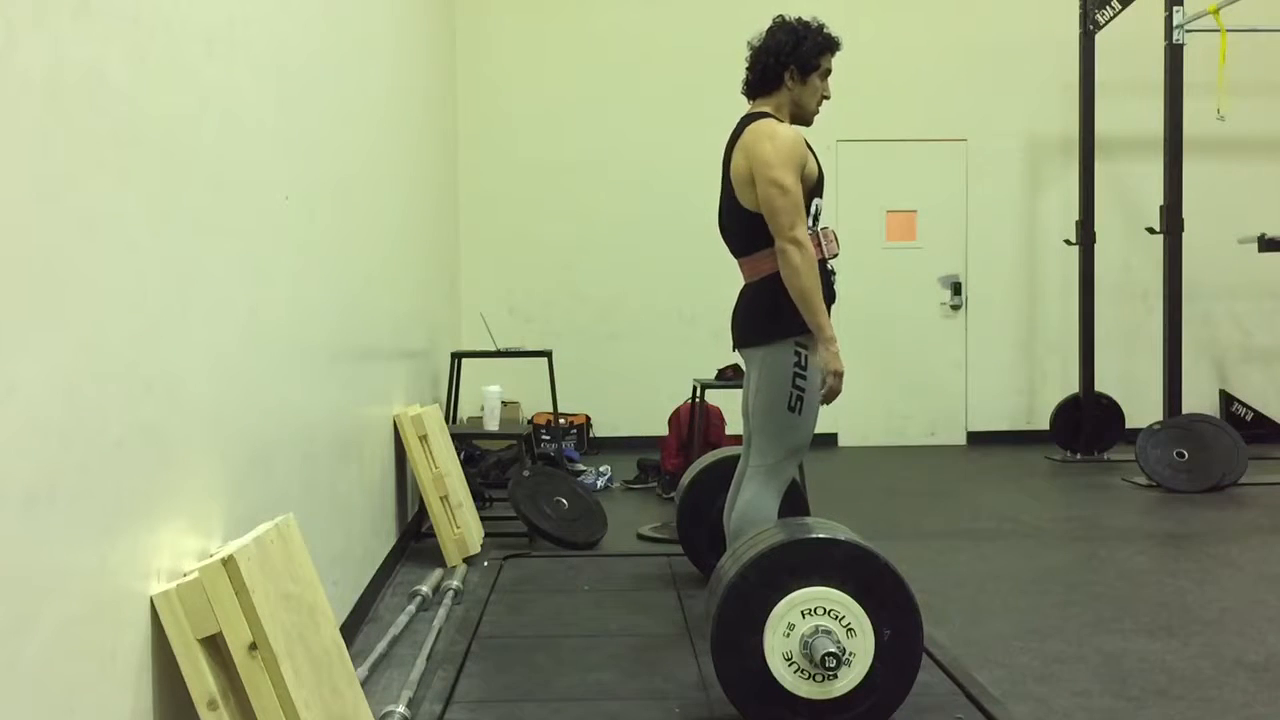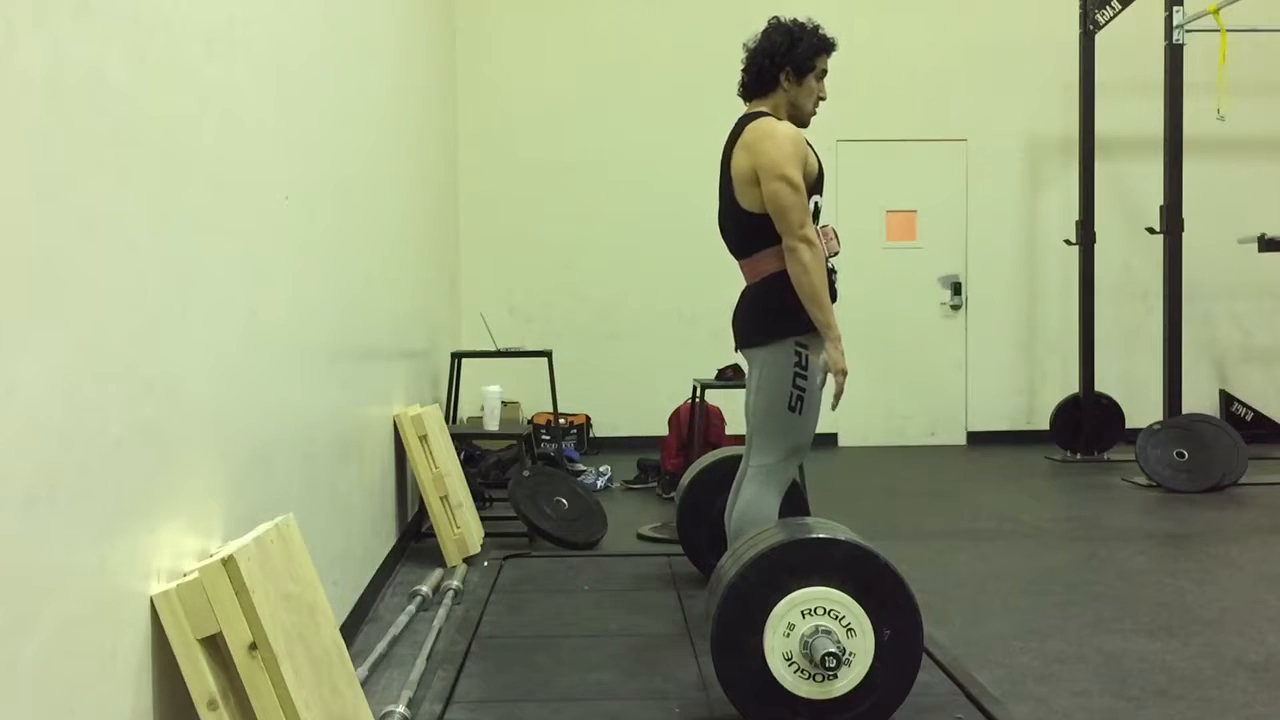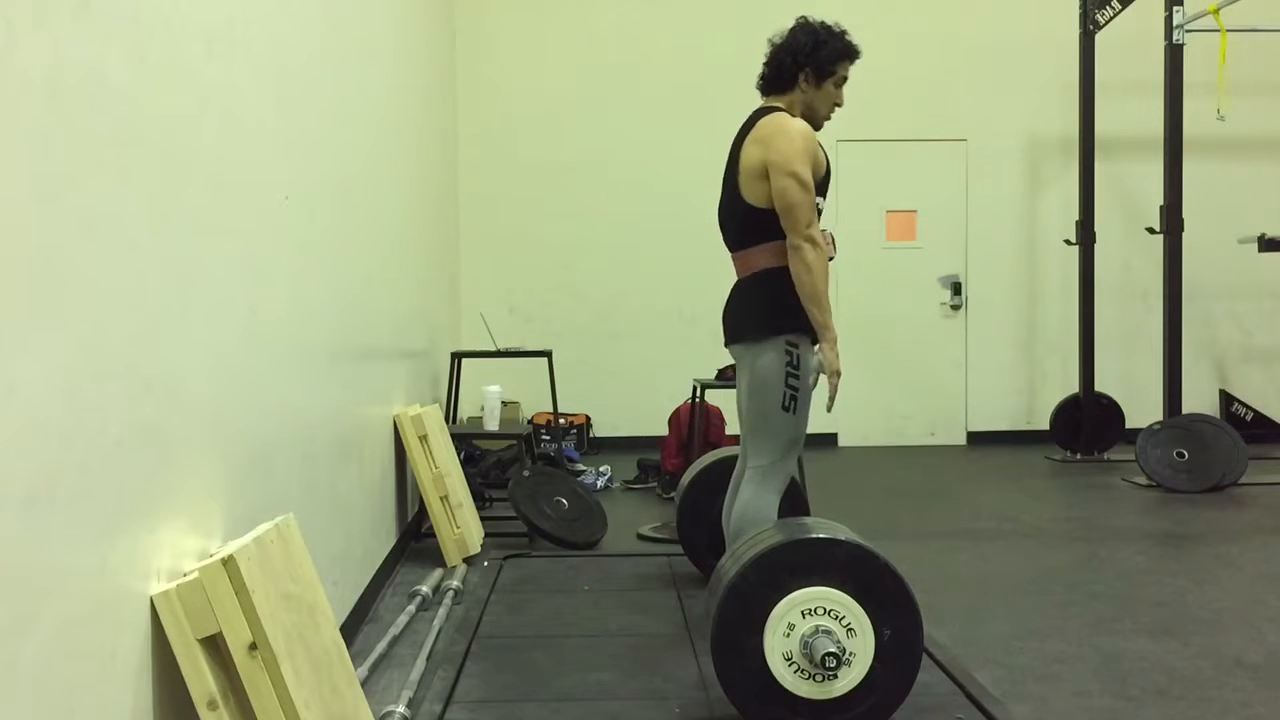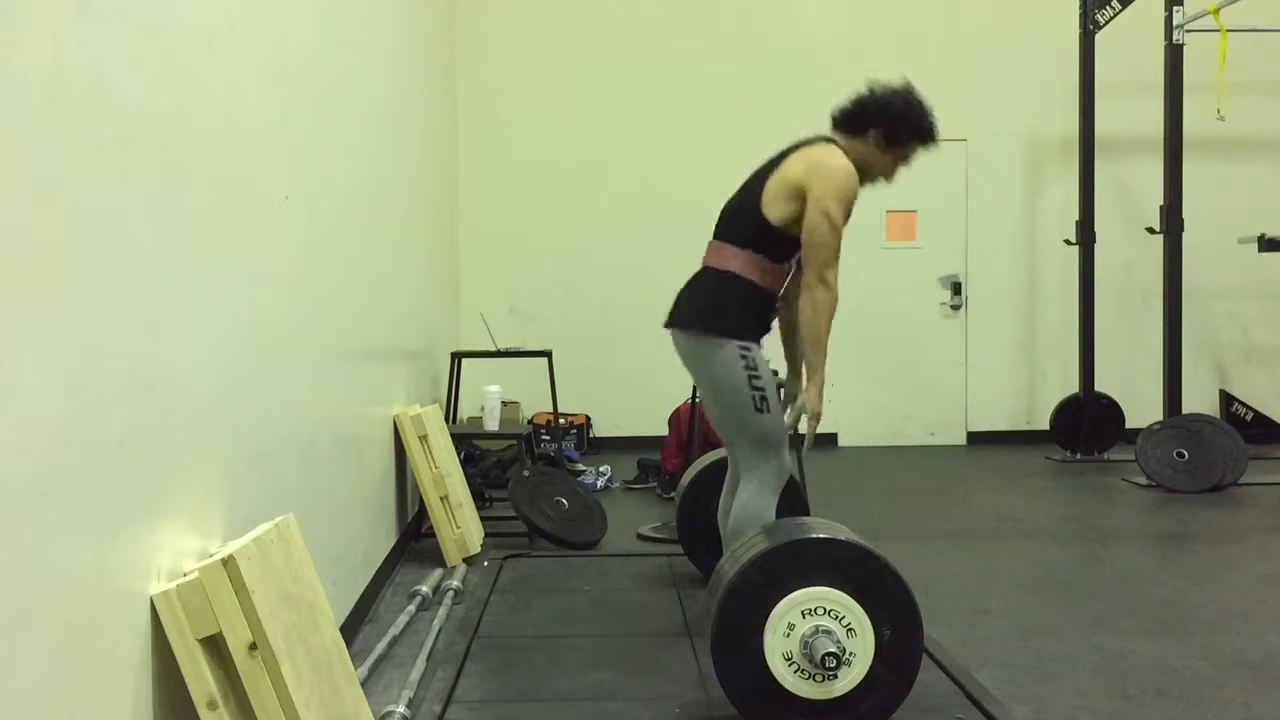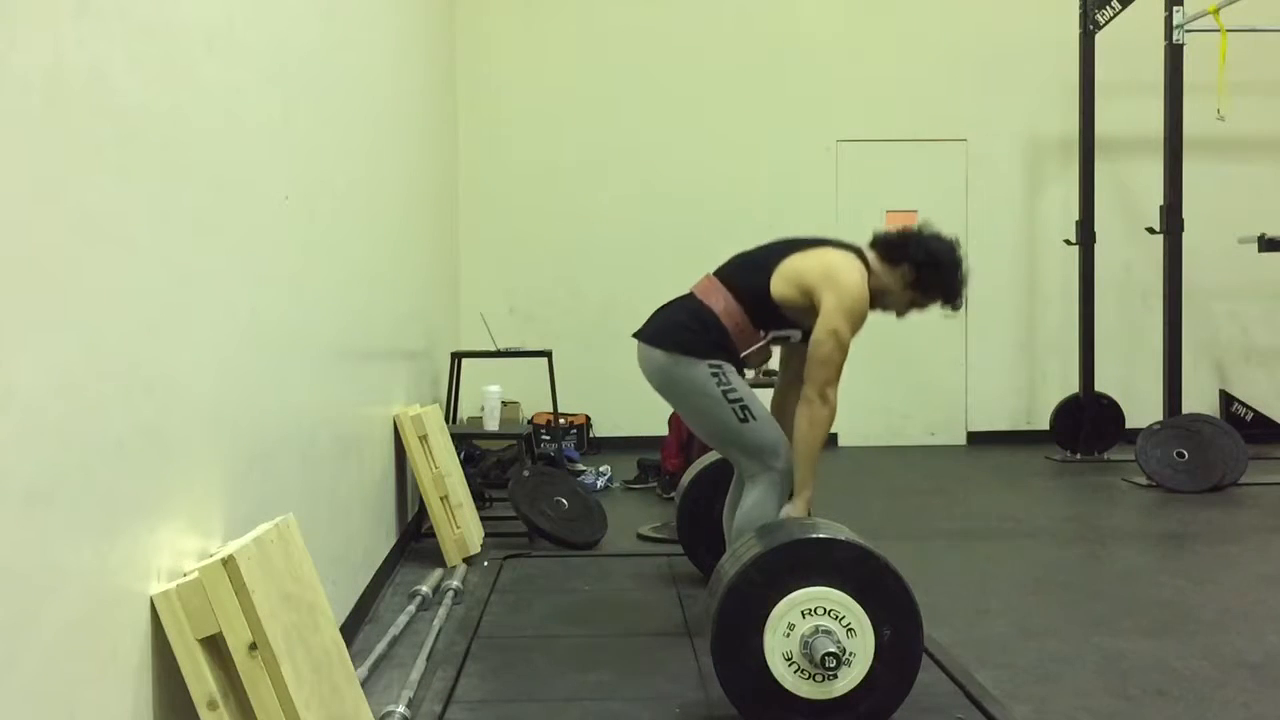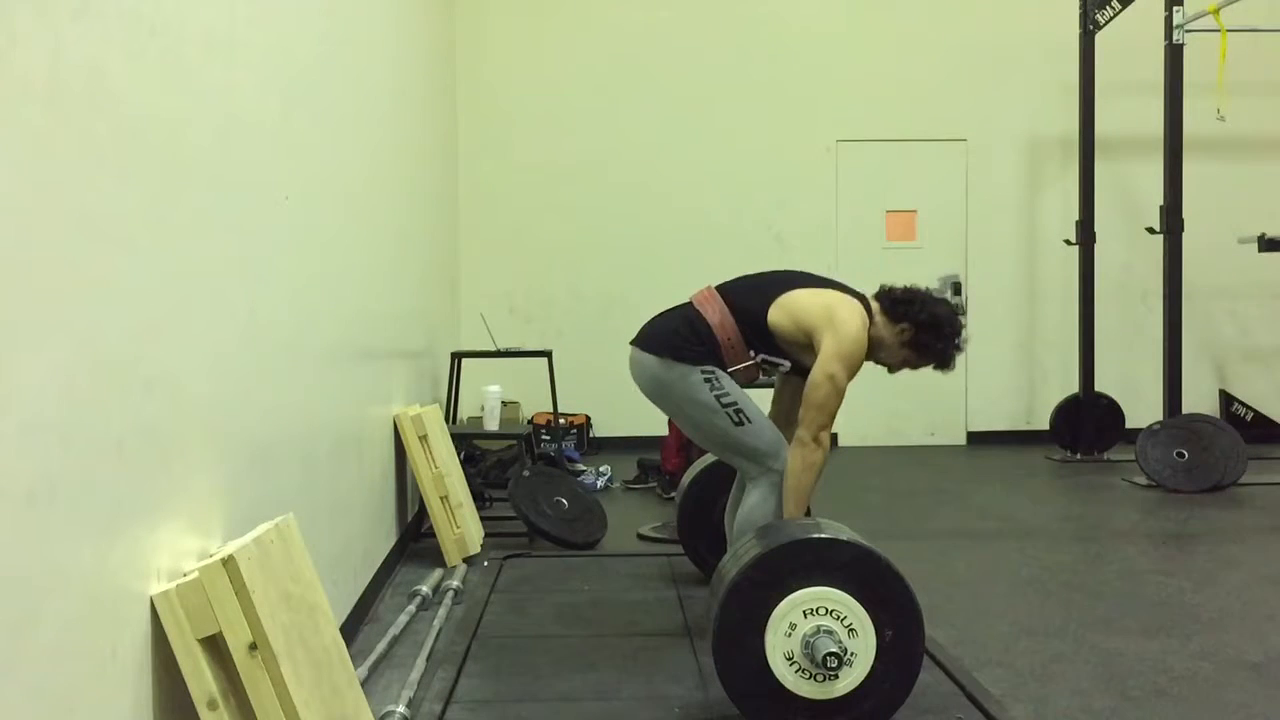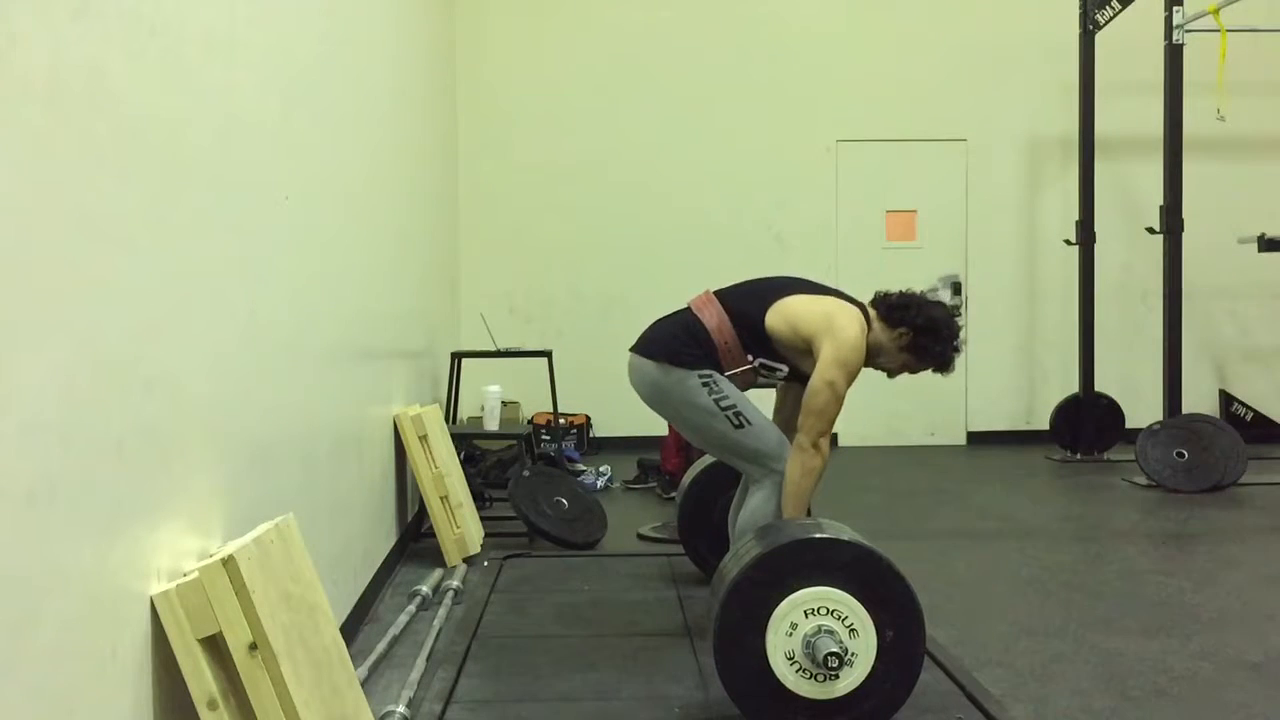
dt=0.2s
person 1, frame 1
left shoulder: (752, 136)
right shoulder: (776, 139)
right elbow: (793, 246)
right wrist: (827, 340)
left hip: (767, 318)
right hip: (786, 323)
left knee: (758, 468)
right knee: (772, 472)
person 1, frame 2
left shoulder: (748, 136)
right shoulder: (778, 137)
right elbow: (800, 243)
right wrist: (832, 338)
left hip: (767, 317)
right hip: (787, 323)
left knee: (761, 467)
right knee: (773, 471)
person 1, frame 3
left shoulder: (759, 132)
right shoulder: (789, 133)
right elbow: (803, 243)
left wrist: (813, 334)
right wrist: (828, 339)
left hip: (756, 315)
right hip: (775, 321)
left knee: (757, 464)
right knee: (770, 468)
person 1, frame 4
left shoulder: (805, 163)
right shoulder: (834, 169)
left elbow: (796, 282)
right elbow: (819, 284)
left wrist: (797, 370)
right wrist: (815, 383)
left hip: (707, 315)
right hip: (718, 323)
left knee: (752, 462)
right knee: (764, 466)
person 1, frame 5
left shoulder: (836, 267)
right shoulder: (850, 285)
left elbow: (794, 385)
right elbow: (819, 396)
left wrist: (790, 464)
right wrist: (800, 498)
left hip: (673, 341)
right hip: (683, 348)
left knee: (762, 463)
right knee: (770, 467)
person 1, frame 6
left shoulder: (837, 312)
right shoulder: (849, 332)
left elbow: (789, 422)
right elbow: (811, 438)
left hip: (664, 350)
right hip: (676, 359)
left knee: (763, 463)
right knee: (770, 467)
person 1, frame 7
left shoulder: (834, 320)
right shoulder: (847, 339)
left elbow: (791, 430)
right elbow: (811, 444)
left hip: (666, 356)
right hip: (675, 363)
left knee: (766, 465)
right knee: (774, 467)
